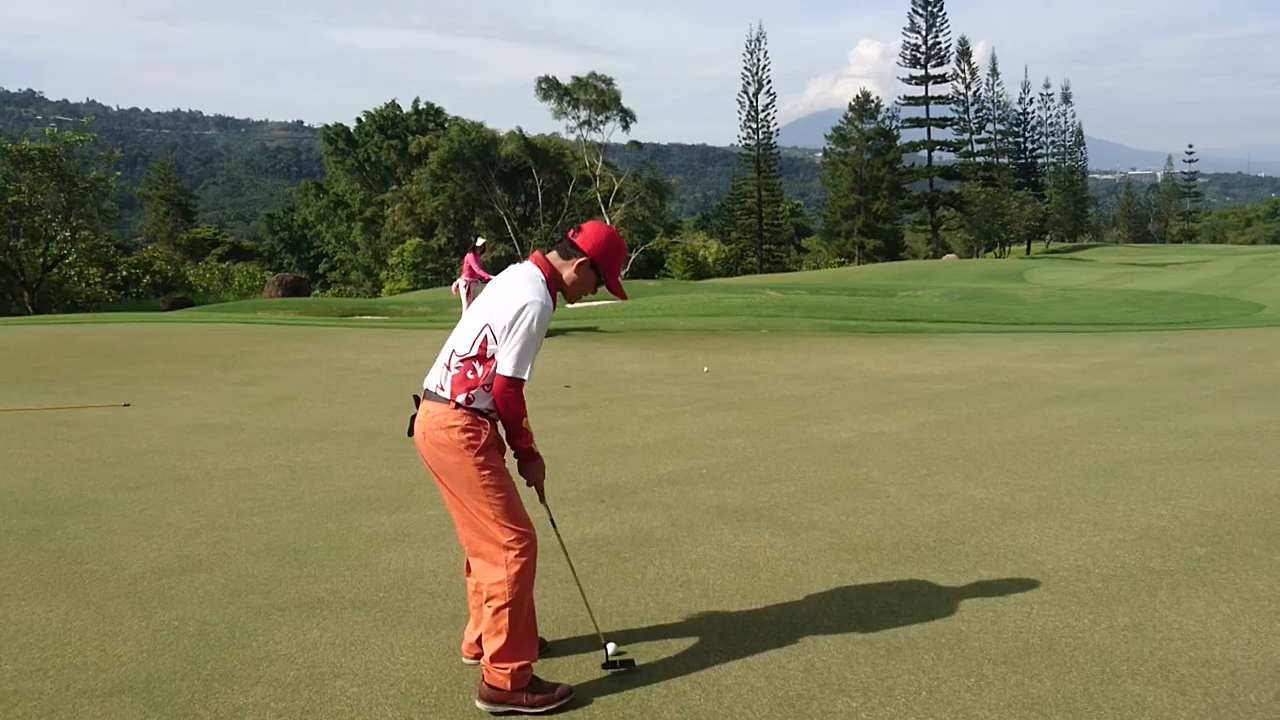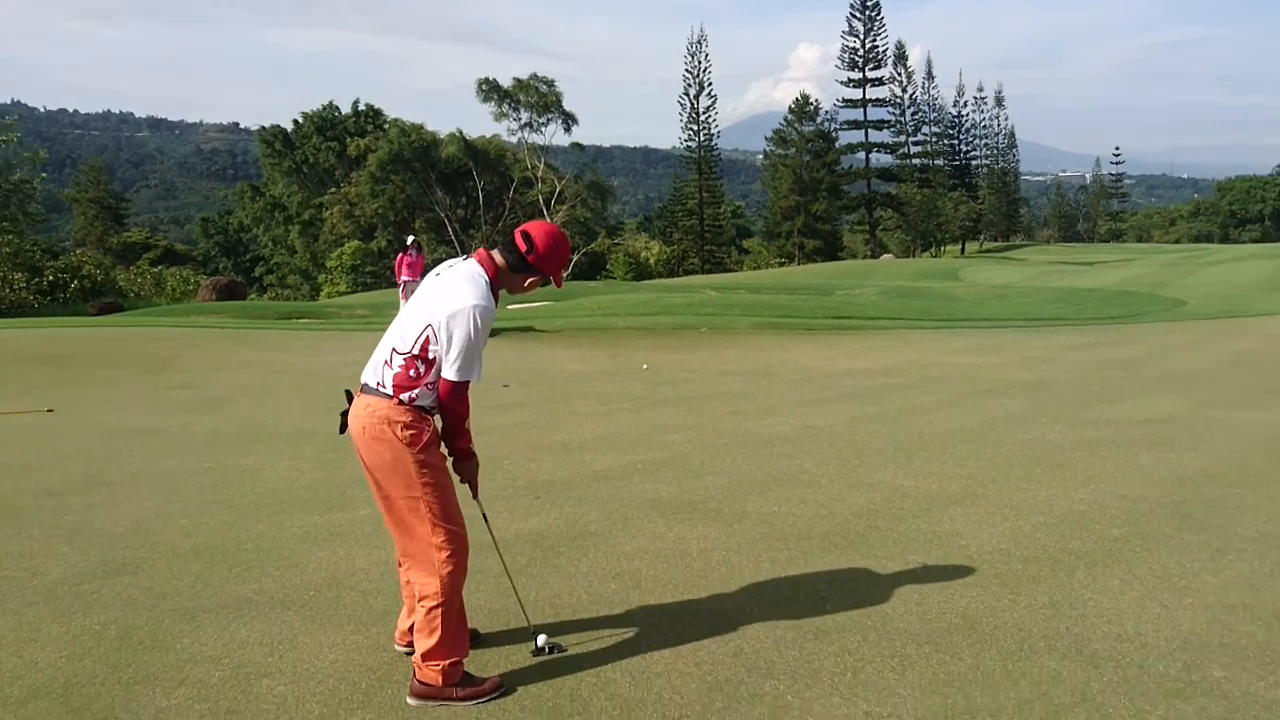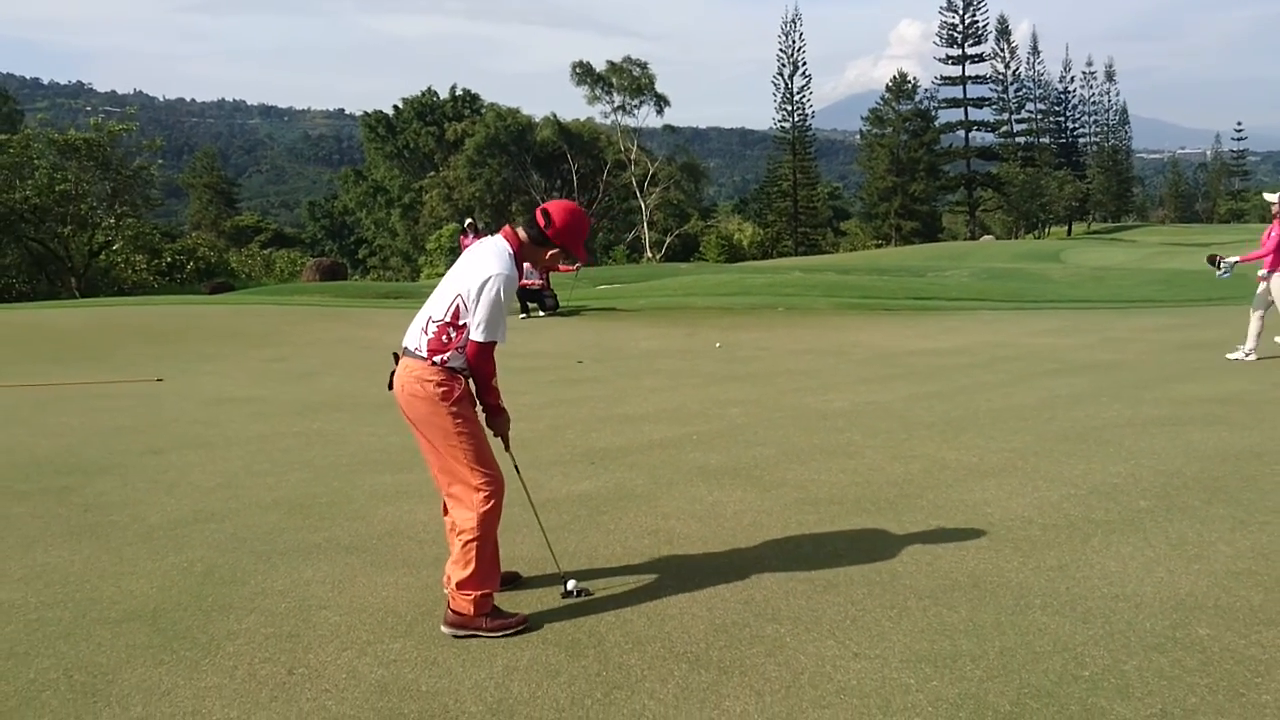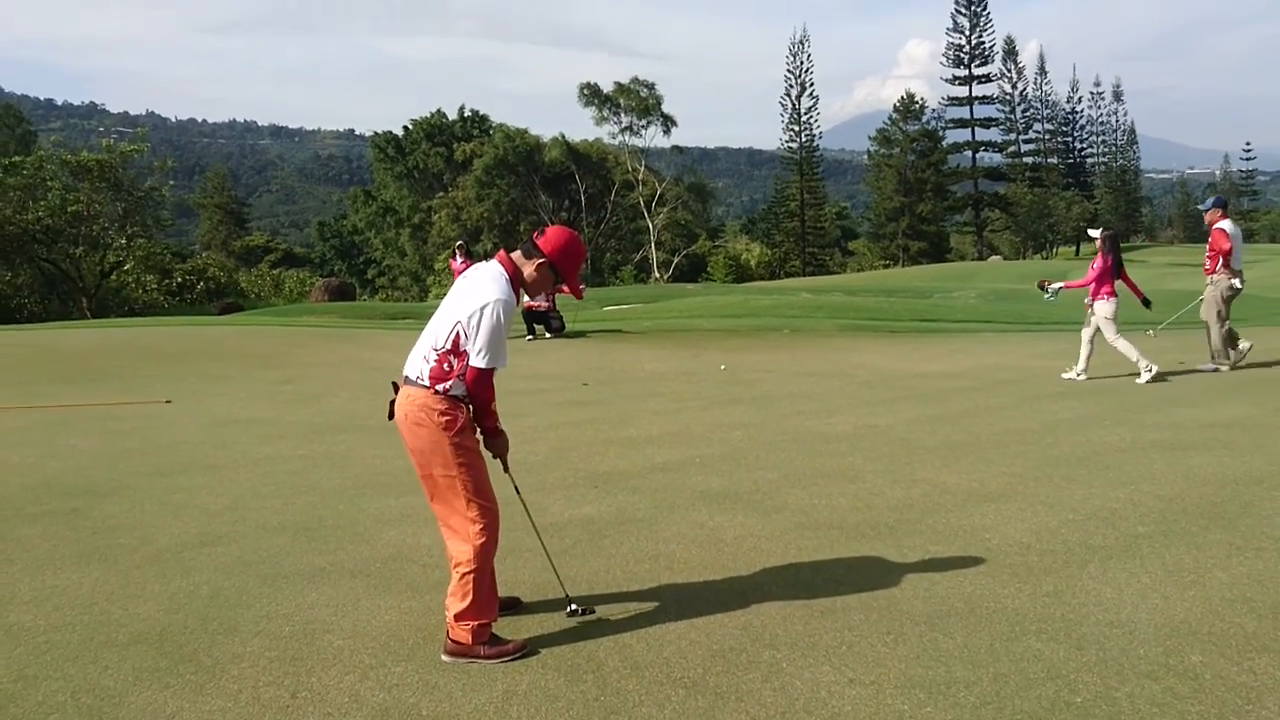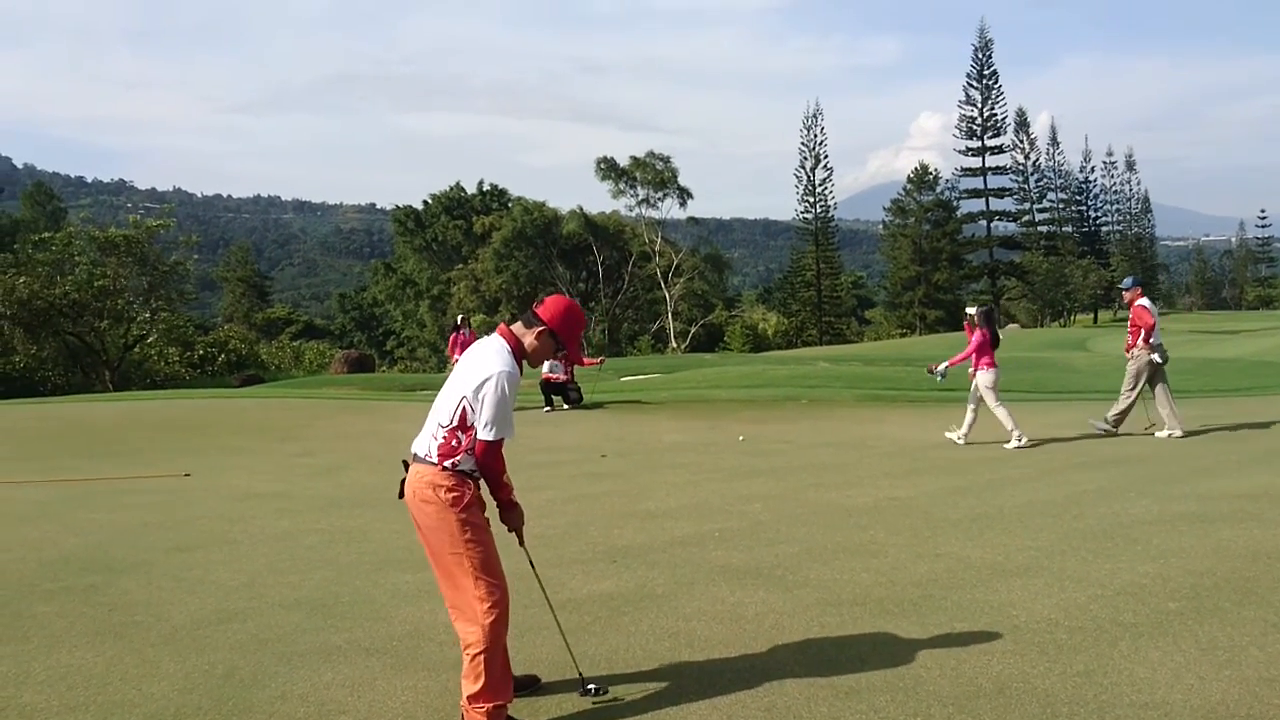
dt=1s
person 1, frame 1
left shoulder: (517, 274)
right shoulder: (535, 301)
right elbow: (508, 389)
left wrist: (520, 448)
right wrist: (528, 454)
left hip: (441, 413)
right hip: (458, 425)
left knee: (487, 539)
right knee: (512, 546)
left ankle: (485, 637)
right ankle: (505, 679)
person 1, frame 2
left shoulder: (455, 266)
right shoulder: (476, 303)
right elbow: (451, 391)
left wrist: (455, 448)
right wrist: (464, 453)
left hip: (372, 407)
right hip: (397, 421)
left knee: (419, 535)
right knee: (442, 544)
left ankle: (416, 628)
right ankle: (437, 675)
person 1, frame 3
left shoulder: (490, 245)
right shoulder: (501, 273)
right elbow: (480, 352)
left wrist: (488, 405)
right wrist: (495, 408)
left hip: (422, 370)
right hip: (434, 381)
left knee: (462, 483)
right knee: (482, 487)
left ankle: (467, 570)
right ankle: (469, 607)
person 1, frame 4
left shoulder: (484, 271)
right shoulder: (498, 298)
right elbow: (478, 377)
left wrist: (485, 427)
right wrist: (492, 430)
left hip: (421, 398)
right hip: (435, 409)
left knee: (464, 513)
right knee: (476, 519)
left ankle: (476, 596)
right ankle: (467, 634)
person 1, frame 5
left shoulder: (489, 346)
right shoulder: (503, 370)
right elbow: (487, 450)
left wrist: (502, 497)
right wrist: (508, 502)
left hip: (435, 478)
right hip: (444, 487)
left knee: (480, 592)
right knee: (485, 599)
left ankle: (495, 677)
